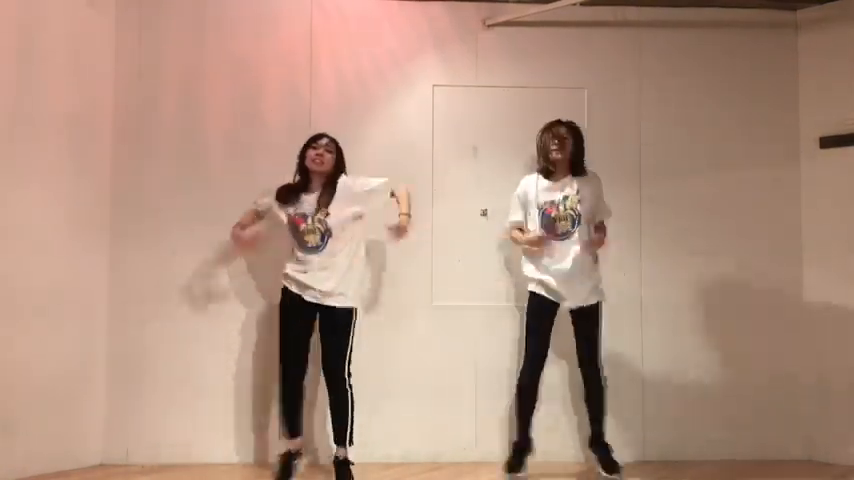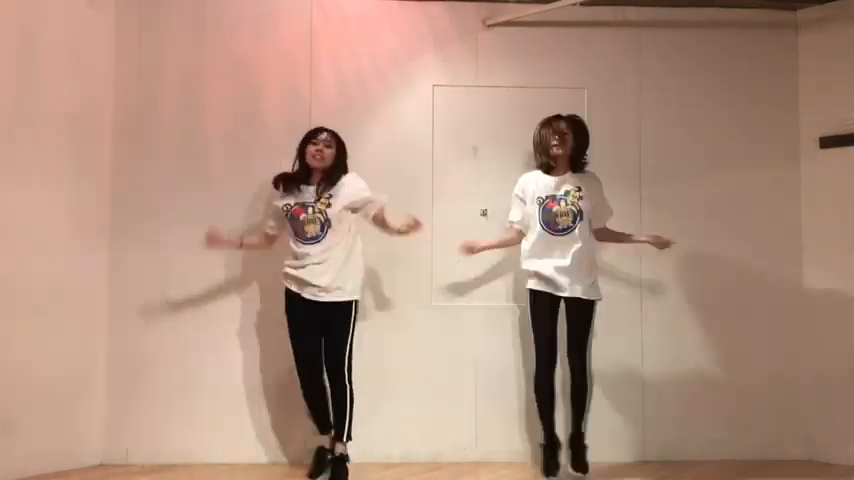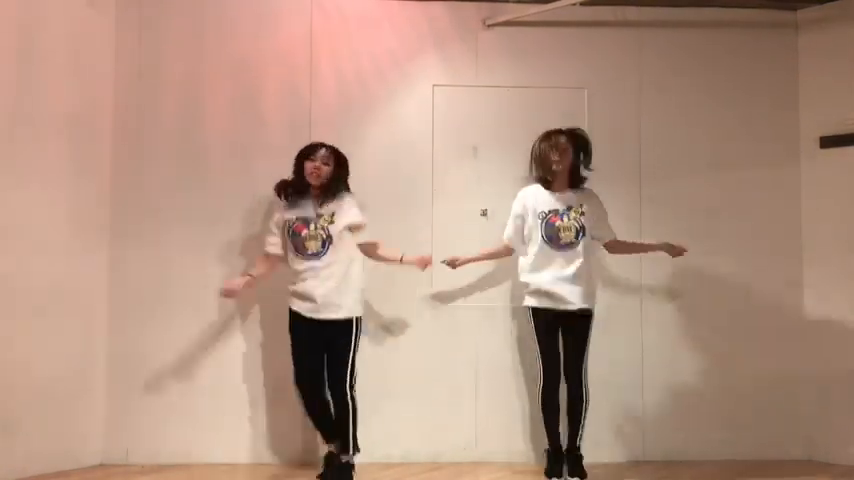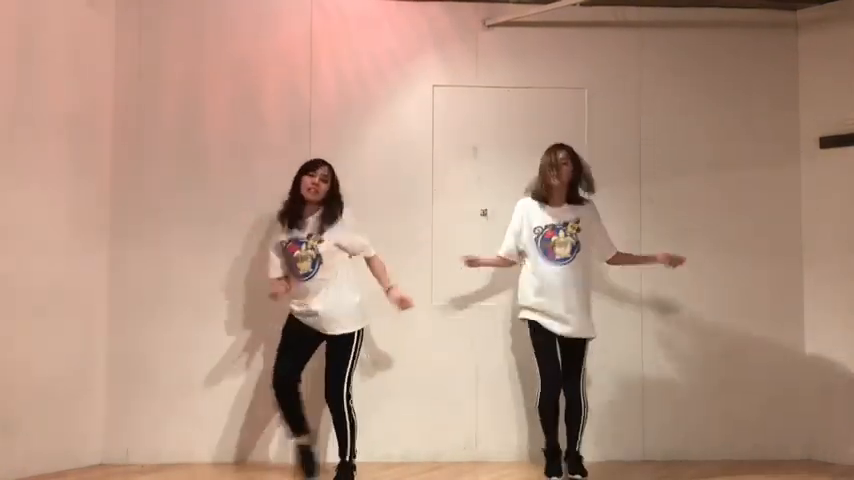
dt=0.1s
person 1, frame 1
left shoulder: (590, 182)
right shoulder: (529, 185)
left elbow: (598, 226)
right elbow: (513, 229)
left wrist: (597, 239)
right wrist: (529, 238)
left hip: (584, 286)
right hip: (542, 285)
left knee: (591, 367)
right knee: (532, 365)
left ankle: (599, 441)
right ankle: (522, 442)
person 1, frame 2
left shoulder: (589, 182)
right shoulder: (528, 182)
left elbow: (600, 231)
right elbow: (518, 233)
left wrist: (640, 238)
right wrist: (484, 245)
left hip: (582, 283)
right hip: (542, 281)
left knee: (579, 364)
right knee: (545, 364)
left ankle: (577, 440)
right ankle: (550, 442)
person 1, frame 3
left shoulder: (588, 198)
right shoulder: (528, 196)
left elbow: (610, 243)
right elbow: (509, 245)
left wrist: (655, 246)
right wrist: (467, 259)
left hip: (579, 298)
right hip: (541, 295)
left knee: (576, 375)
right knee: (551, 372)
right ankle: (554, 451)
person 1, frame 4
left shoulder: (586, 210)
right shoulder: (526, 208)
left elbow: (612, 256)
right elbow: (509, 256)
left wrist: (657, 258)
right wrist: (481, 261)
left hip: (576, 313)
right hip: (538, 311)
left knee: (574, 387)
right knee: (550, 383)
right ankle: (553, 453)
person 2, frame 1
left shoulder: (349, 187)
right shoulder: (289, 195)
left elbow: (399, 190)
right elbow: (259, 208)
left wrist: (403, 216)
right wrist: (241, 228)
left hip: (340, 297)
right hip: (296, 291)
left knee: (337, 374)
right knee: (291, 370)
right ankle: (292, 446)
person 2, frame 2
left shoulder: (348, 185)
right shoulder: (287, 188)
left elbow: (379, 217)
right elbow: (269, 238)
left wrist: (400, 228)
right wrist: (233, 242)
left hip: (339, 293)
right hip: (299, 291)
left knee: (338, 371)
right knee: (307, 370)
right ankle: (325, 440)
person 2, frame 3
left shoulder: (344, 202)
right shoulder: (286, 205)
left elbow: (368, 247)
right elbow: (271, 256)
left wrist: (405, 259)
right wrist: (244, 279)
left hip: (341, 308)
right hip: (301, 308)
left knee: (339, 385)
right knee: (307, 384)
right ankle: (333, 447)
person 2, frame 4
left shoulder: (339, 220)
right shoulder: (288, 222)
left elbow: (371, 256)
right elbow: (280, 273)
left wrist: (391, 290)
right wrist: (278, 288)
left hip: (342, 321)
right hip: (302, 317)
left knee: (336, 395)
right knee: (282, 381)
right ankle: (303, 441)
